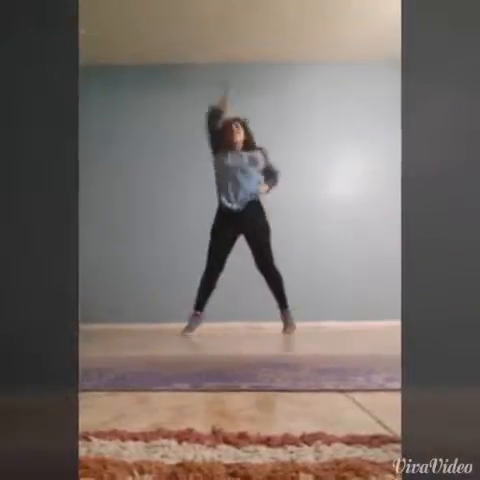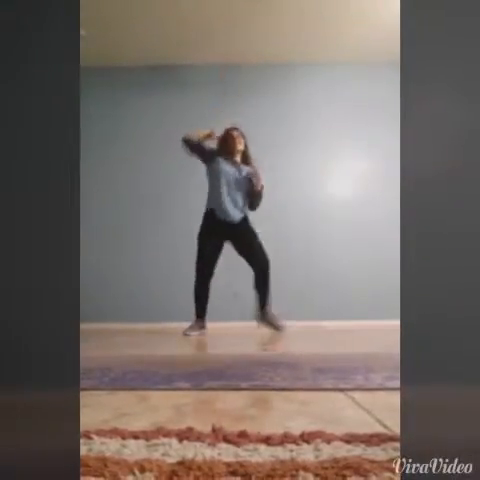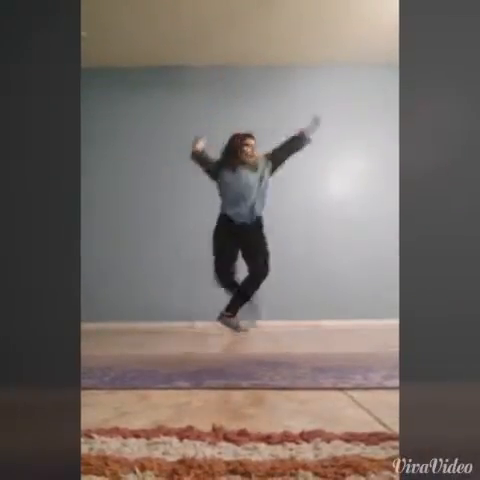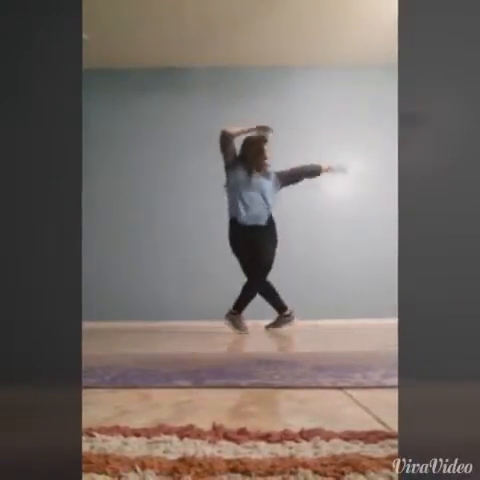
dt=0.4s
person 1, frame 1
left shoulder: (258, 154)
right shoulder: (220, 151)
left elbow: (273, 174)
right elbow: (212, 121)
left wrist: (267, 185)
right wrist: (219, 107)
left hip: (253, 215)
right hip: (226, 216)
left knee: (266, 265)
right knee: (213, 266)
left ankle: (286, 313)
right ankle: (197, 314)
person 1, frame 2
left shoulder: (251, 170)
right shoulder: (216, 159)
left elbow: (253, 204)
right elbow: (188, 141)
left wrist: (258, 188)
right wrist: (209, 134)
left hip: (239, 224)
right hip: (214, 223)
left knee: (261, 264)
right knee: (204, 272)
left ankle: (264, 311)
right ankle: (200, 320)
person 1, frame 3
left shoulder: (263, 166)
right shoulder: (221, 170)
left elbow: (288, 147)
right elbow: (197, 154)
left wrist: (308, 131)
right wrist: (200, 143)
left hip: (252, 227)
right hip: (227, 226)
left knee: (260, 272)
right knee: (224, 274)
left ankle: (229, 314)
person 1, frame 4
left shoulder: (272, 177)
right shoulder: (235, 169)
left elbow: (297, 172)
right elbow: (226, 136)
left wrist: (323, 168)
right wrist: (251, 132)
left hip: (264, 230)
right hip: (239, 231)
left knee: (258, 276)
right knee: (255, 277)
left ankle: (235, 314)
right ankle: (284, 313)
